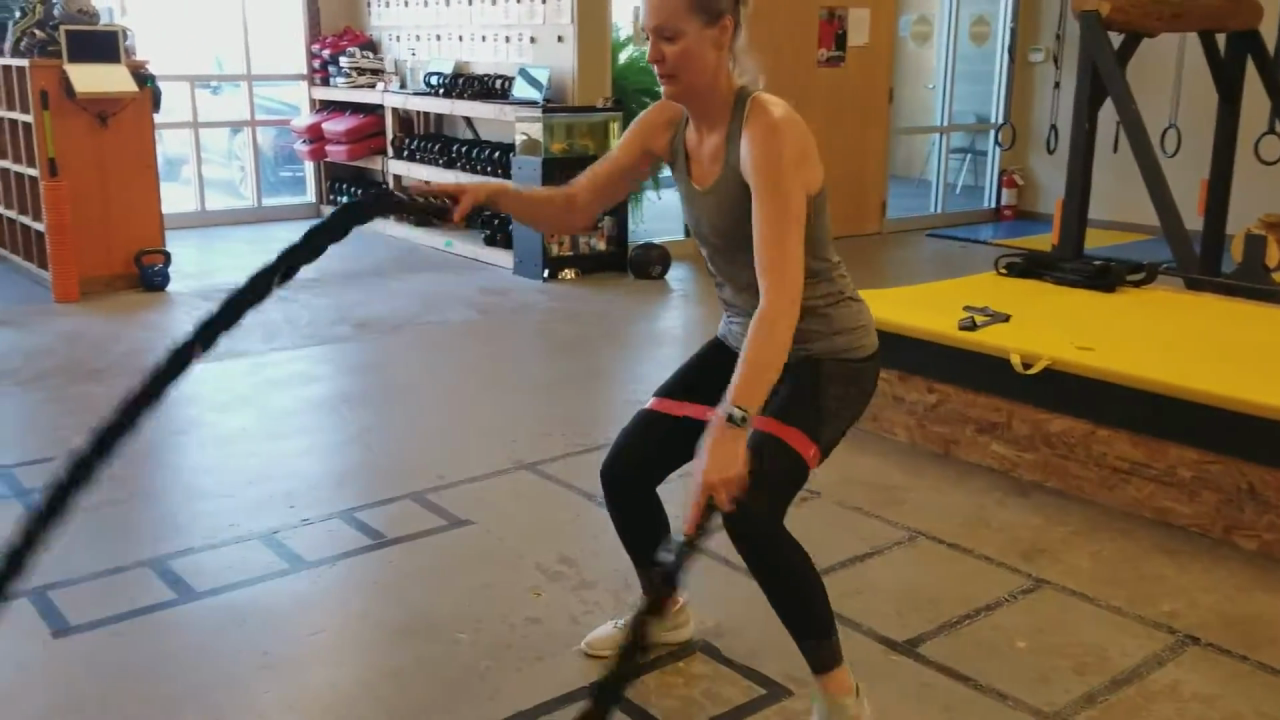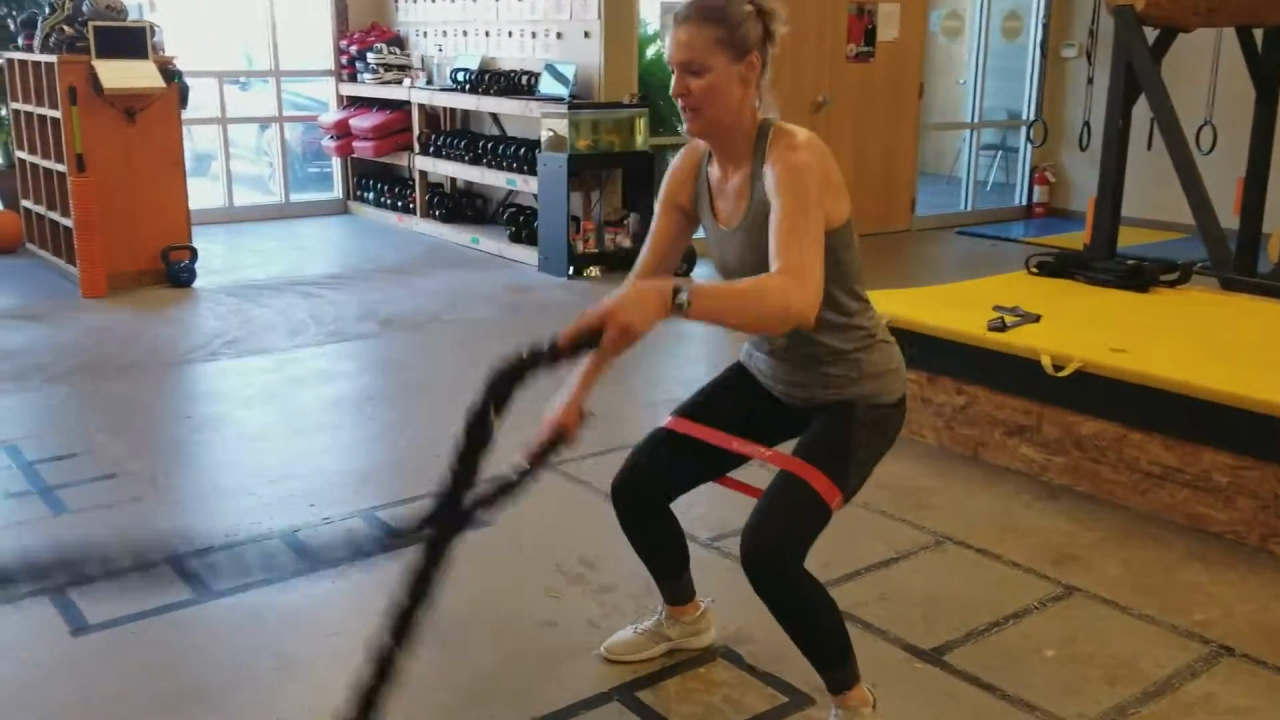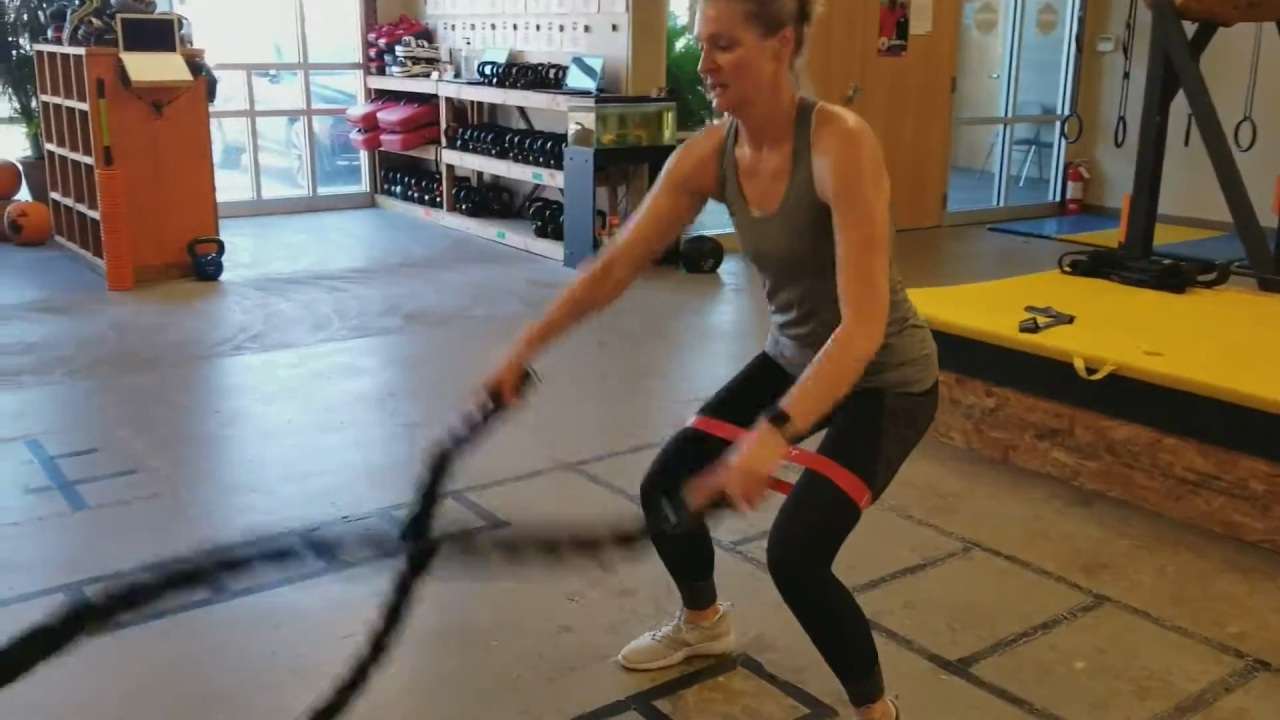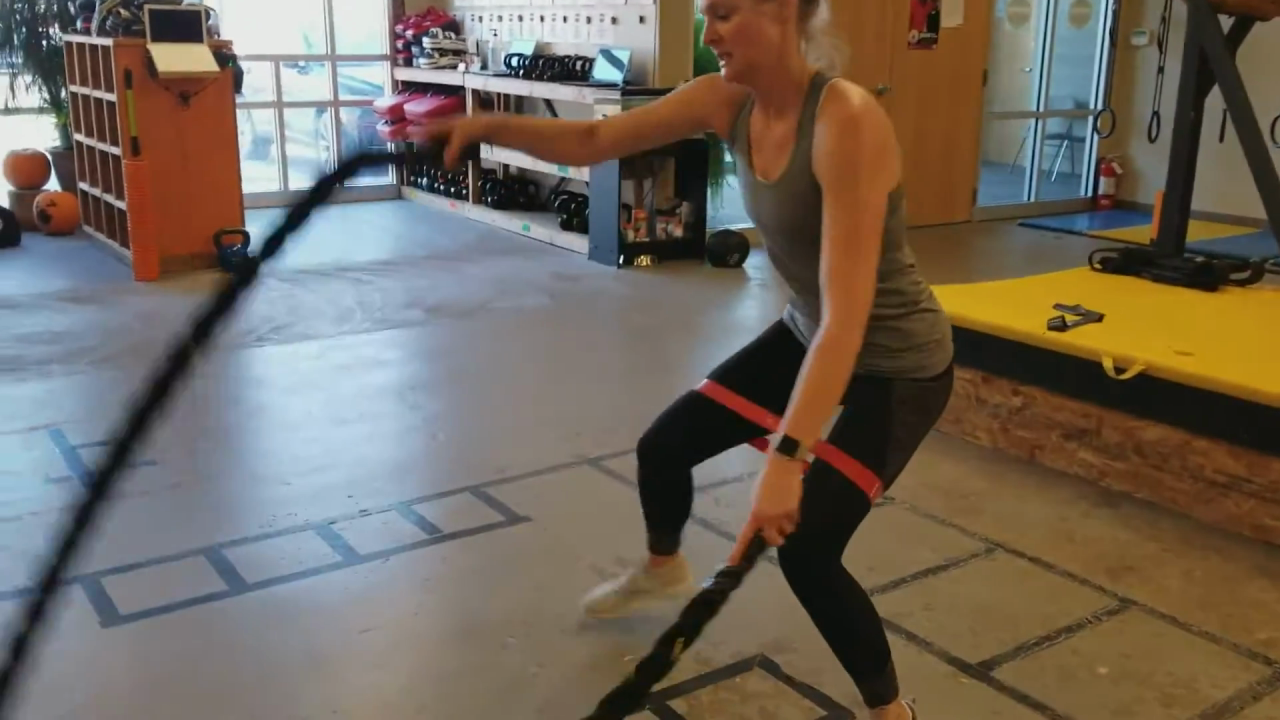
dt=0.2s
person 1, frame 1
left shoulder: (771, 128)
right shoulder: (666, 121)
left elbow: (783, 298)
right elbow: (571, 210)
left wrist: (732, 426)
right wrist: (492, 191)
left hip: (827, 350)
right hip: (740, 339)
left knee: (748, 512)
right knee: (625, 471)
right ankle: (666, 615)
person 1, frame 2
left shoulder: (794, 159)
right shoulder: (689, 170)
left elbow: (794, 302)
right elbow: (635, 300)
left wrist: (673, 295)
right wrist: (577, 389)
left hip: (854, 392)
right hip: (767, 374)
left knee: (768, 550)
right knee: (636, 488)
right ankle: (683, 617)
person 1, frame 3
left shoulder: (842, 144)
right shoulder: (711, 151)
left elbow: (863, 325)
right elbow: (616, 263)
left wrist: (772, 435)
right wrist: (525, 349)
left hip: (887, 379)
right hip: (792, 356)
left knee: (795, 553)
right knee: (665, 489)
right ankle: (702, 622)
person 1, frame 4
left shoulder: (847, 119)
right shoulder: (729, 98)
left elbow: (847, 315)
right elbow: (594, 141)
left wrist: (784, 461)
right wrist: (484, 125)
left hip: (898, 362)
right hip: (805, 334)
left knee: (806, 545)
right knee: (665, 443)
right ankle: (661, 566)
